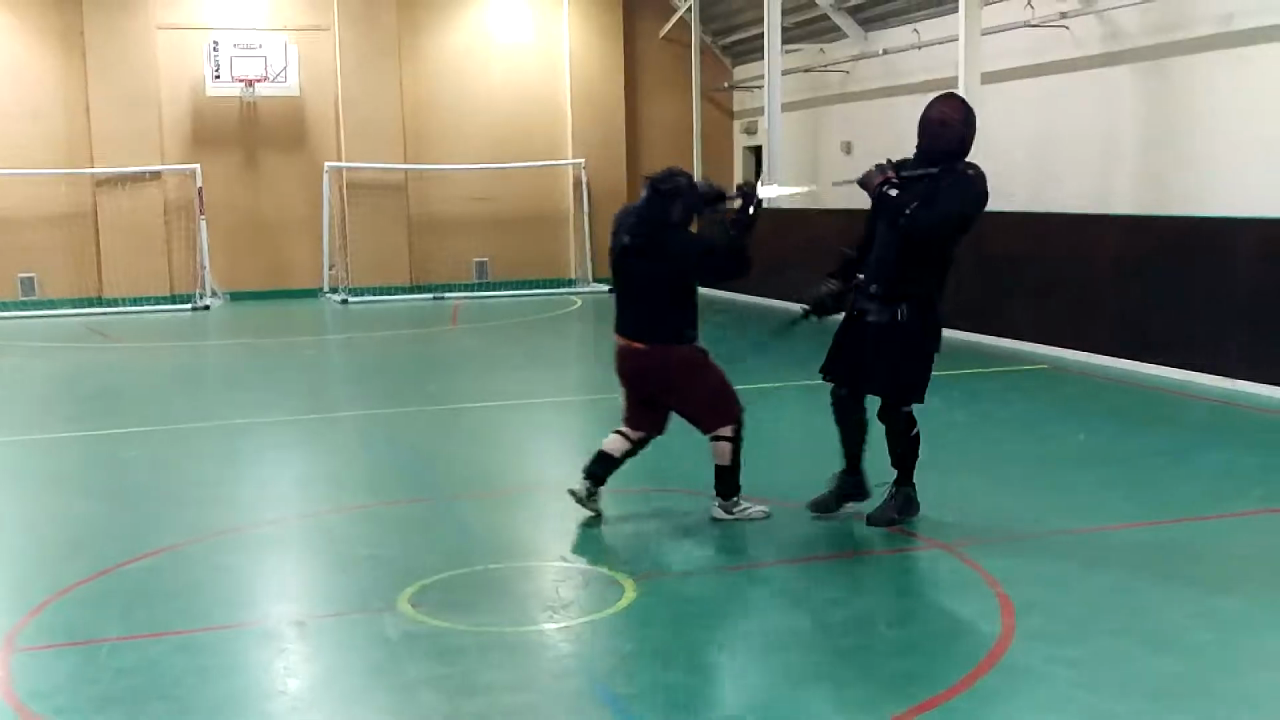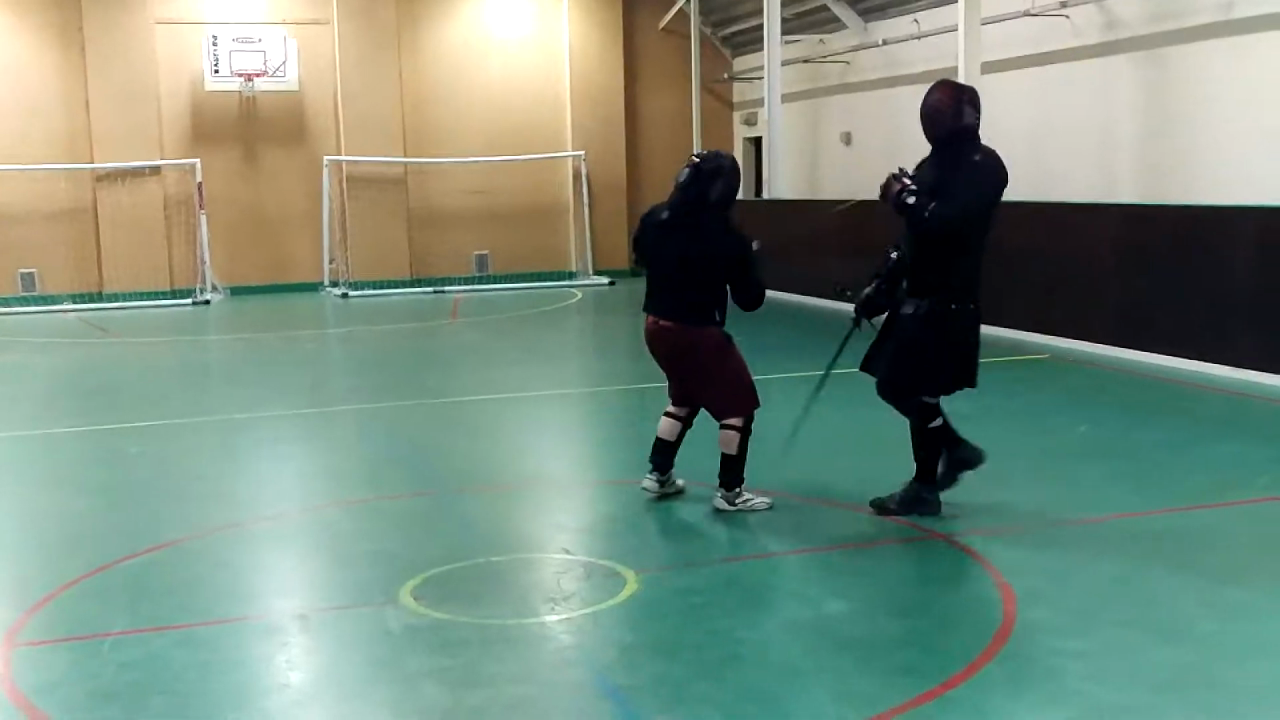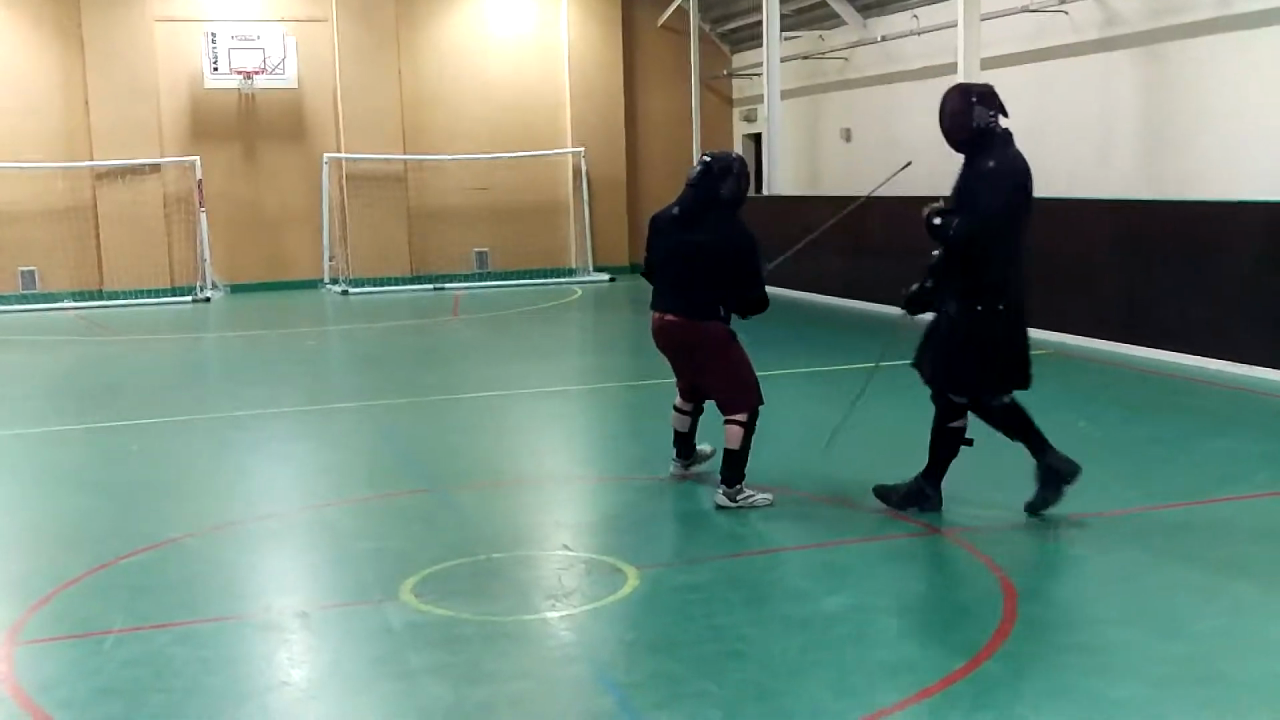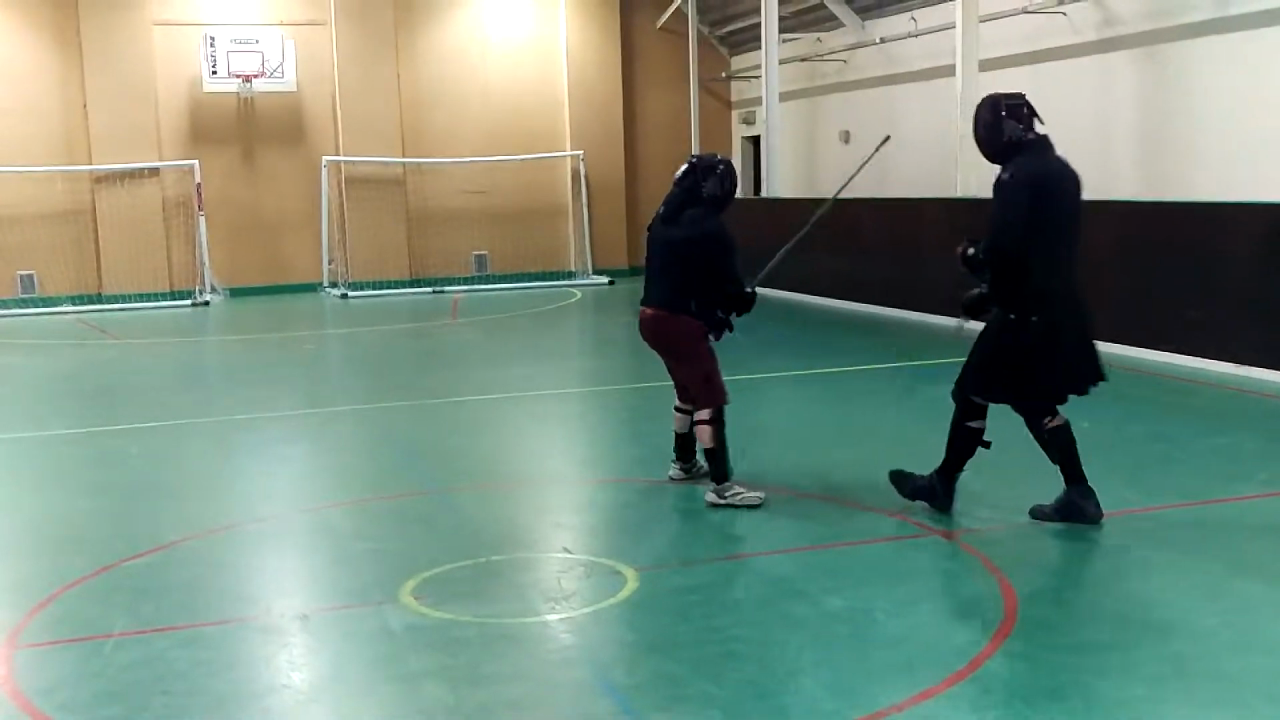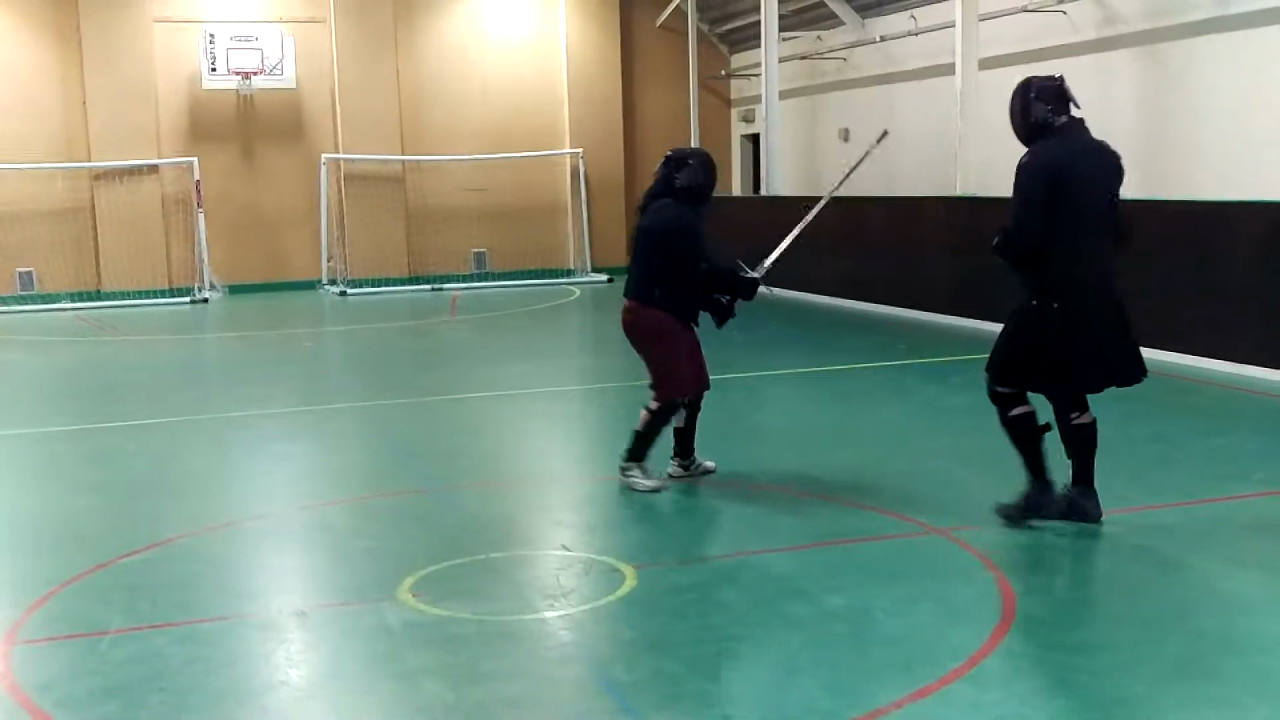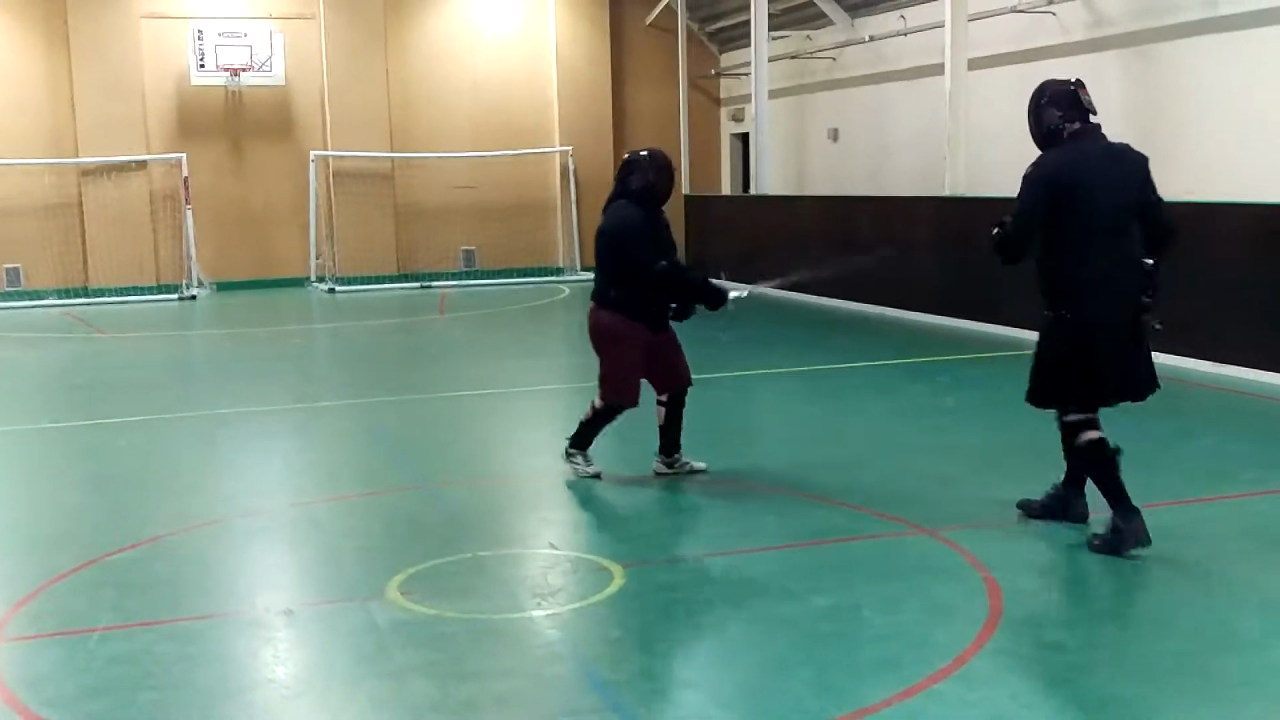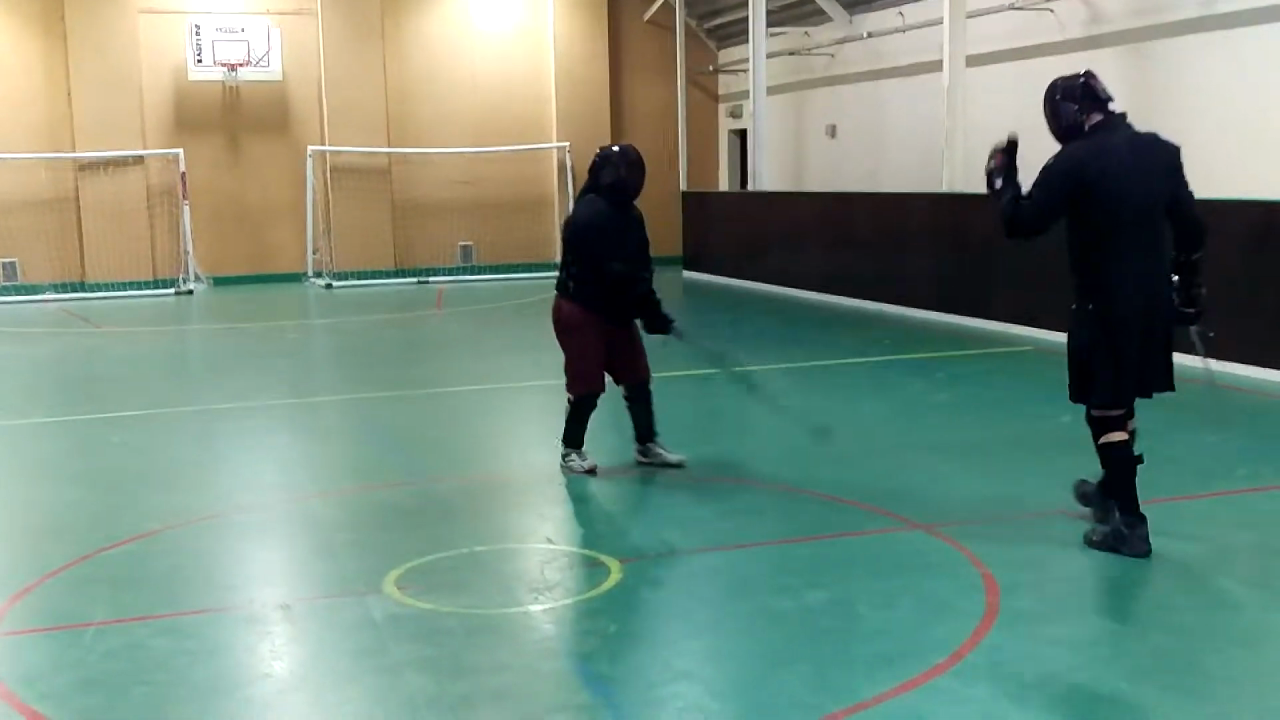
dt=0.2s
person 1, frame 1
left shoulder: (967, 180)
right shoulder: (902, 170)
left elbow: (928, 229)
left wrist: (888, 191)
right wrist: (839, 282)
left hip: (910, 310)
right hip: (870, 302)
left knee: (895, 406)
right knee: (845, 392)
left ankle: (904, 492)
right ankle: (851, 477)
person 1, frame 2
left shoulder: (982, 166)
right shoulder: (932, 165)
left elbow: (945, 226)
left wrist: (903, 197)
right wrist: (882, 284)
left hip: (946, 304)
right hip: (914, 298)
left knee: (920, 395)
right knee: (894, 386)
left ankle: (924, 488)
right ankle: (957, 449)
person 1, frame 3
left shoulder: (1000, 167)
right shoulder: (984, 163)
left elbow: (971, 237)
left wrist: (935, 220)
right wrist: (930, 284)
left hip: (983, 305)
right hip: (972, 300)
left knee: (952, 394)
right knee: (980, 393)
left ankle: (927, 486)
right ankle: (1050, 463)
person 1, frame 4
left shoulder: (1019, 175)
right shoulder: (1055, 168)
left elbow: (1004, 249)
left wrist: (971, 254)
right wrist: (992, 290)
left hip: (1027, 313)
right hip: (1056, 309)
left knee: (971, 395)
right knee: (1036, 402)
left ankle: (942, 484)
right ankle: (1079, 495)
person 1, frame 5
left shoulder: (1041, 160)
right shoulder: (1104, 155)
left elbow: (1021, 238)
left wrist: (1005, 247)
left hip: (1055, 300)
right hip: (1099, 295)
left knee: (1005, 384)
right knee: (1070, 396)
left ankle: (1040, 488)
right ankle: (1082, 494)
person 1, frame 6
left shoulder: (1050, 168)
right shoulder: (1129, 161)
left elbow: (1014, 247)
right elbow: (1161, 231)
left wrist: (1001, 232)
right wrist: (1142, 281)
left hip: (1075, 309)
right hip: (1121, 306)
left knee: (1075, 409)
right knee: (1081, 403)
left ankle: (1126, 516)
right ankle: (1070, 493)
person 1, frame 7
left shoulder: (1074, 161)
right shoulder: (1159, 151)
left elbow: (1021, 224)
right elbow: (1191, 229)
left wrist: (1001, 174)
right wrist: (1190, 289)
left hip: (1105, 302)
right hip: (1154, 300)
left knee: (1107, 410)
right knee: (1117, 399)
left ankle: (1131, 525)
right ankle: (1110, 490)
person 2, frame 1
left shoulder: (625, 229)
right shoulder: (686, 248)
left elbow: (647, 205)
right elbow: (733, 263)
left wrist: (701, 199)
right wrist: (745, 214)
left hip: (630, 350)
right hip: (670, 353)
left knee: (639, 425)
right knee: (726, 416)
left ankle: (590, 484)
right ankle: (727, 501)
person 2, frame 2
left shoulder: (654, 219)
right shoulder: (725, 237)
left elbow: (642, 258)
right elbow: (750, 298)
right wrist: (746, 256)
left hip: (657, 328)
right hip: (698, 333)
left knee: (684, 400)
right knee: (739, 406)
left ankle: (659, 474)
right ankle: (730, 492)
person 2, frame 3
left shoulder: (663, 219)
right shoulder: (734, 234)
left elbow: (651, 271)
right elbow: (752, 299)
left hip: (664, 322)
right hip: (703, 328)
left knee: (692, 388)
right knee: (743, 402)
left ankle: (683, 457)
right ankle: (731, 487)
person 2, frame 4
left shoulder: (665, 218)
right shoulder: (709, 228)
right elbow: (726, 286)
left wrist: (713, 311)
right wrist: (745, 300)
left hip: (654, 315)
right hip: (679, 321)
left knee: (691, 391)
right knee: (710, 399)
left ankle: (683, 462)
right ankle: (721, 485)
person 2, frame 5
left shoulder: (664, 210)
right shoulder: (676, 217)
left elbow: (683, 270)
right elbow: (698, 270)
left wrist: (714, 301)
right wrist: (741, 285)
left hip: (664, 311)
right hip: (653, 315)
left knee: (691, 385)
right knee: (671, 392)
left ankle: (684, 458)
right ankle: (632, 464)
person 2, frame 6
left shoulder: (647, 216)
right shoulder: (625, 219)
left elbow: (662, 267)
right elbow: (657, 271)
left wrist: (681, 299)
right wrist: (704, 290)
left hip: (647, 316)
right hip: (616, 318)
left knee: (674, 384)
right knee: (617, 396)
left ankle: (670, 456)
right ankle: (576, 448)
person 2, frame 7
left shoulder: (627, 212)
right shoulder: (590, 215)
left elbow: (638, 263)
right elbow: (612, 272)
left wrist: (644, 301)
right wrist: (651, 308)
left hip: (614, 311)
right hip: (580, 311)
left knee: (637, 377)
right knee: (587, 387)
left ankle: (646, 445)
right ankle: (571, 449)
